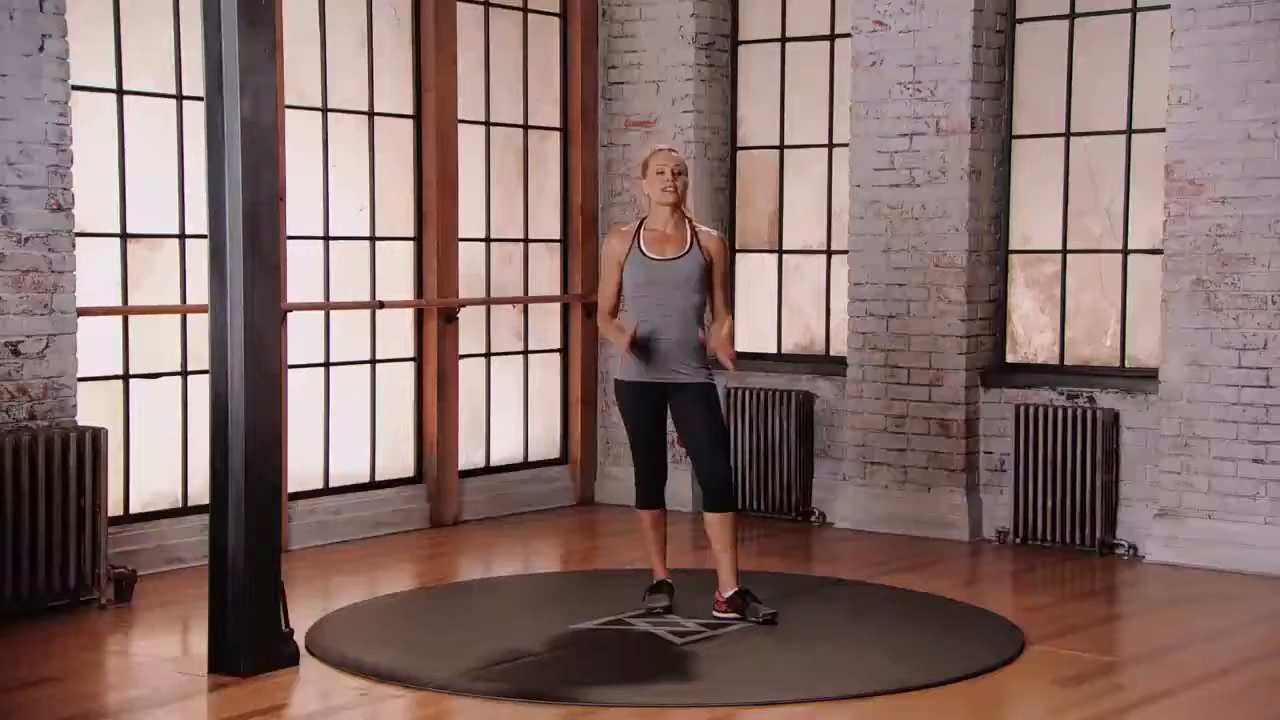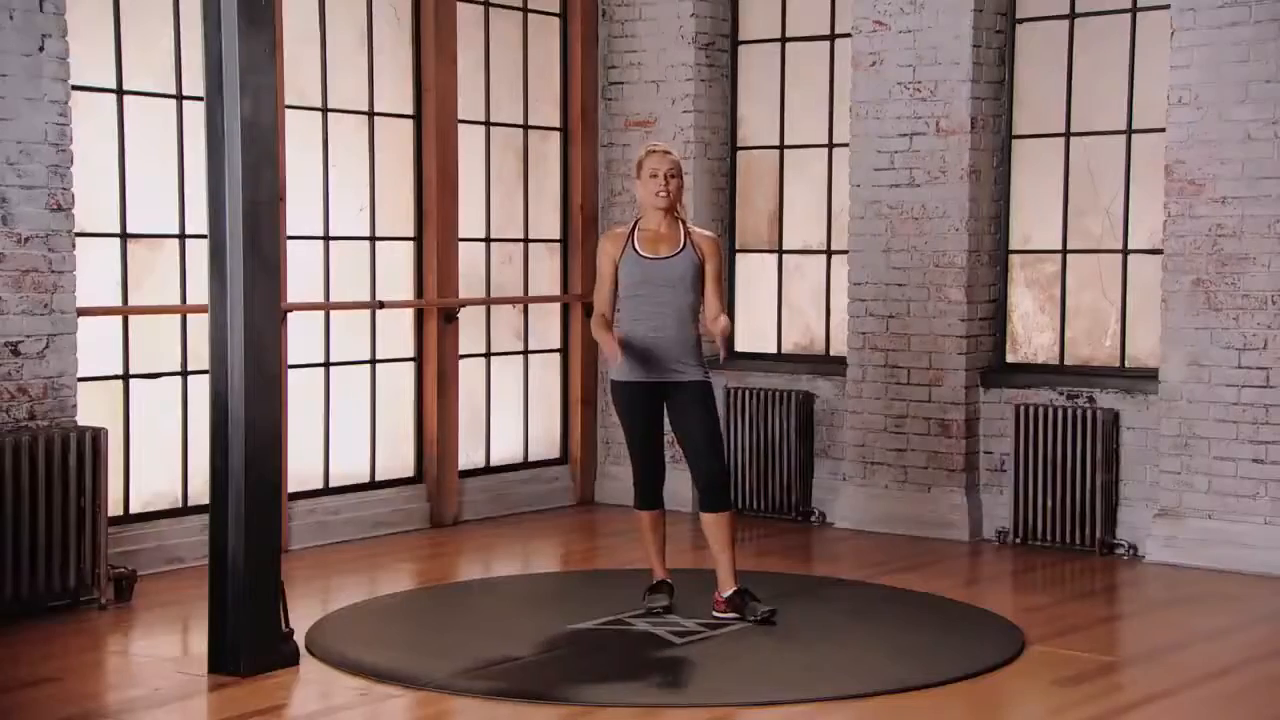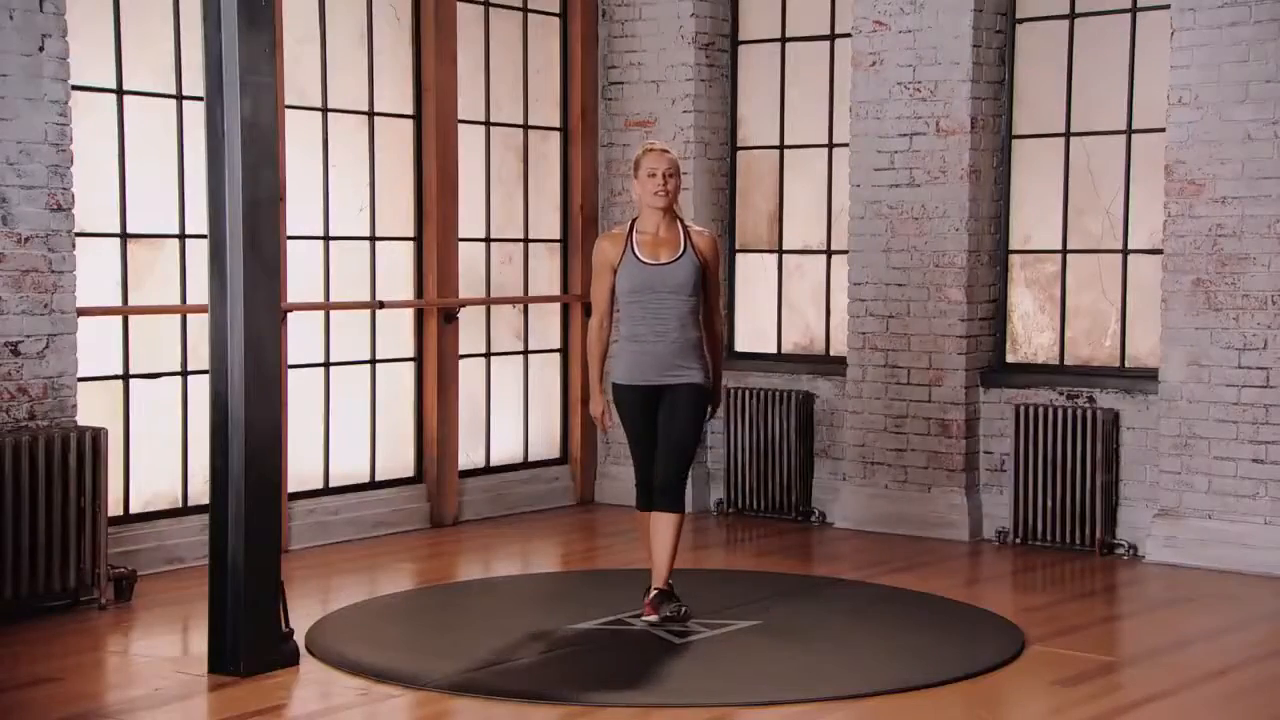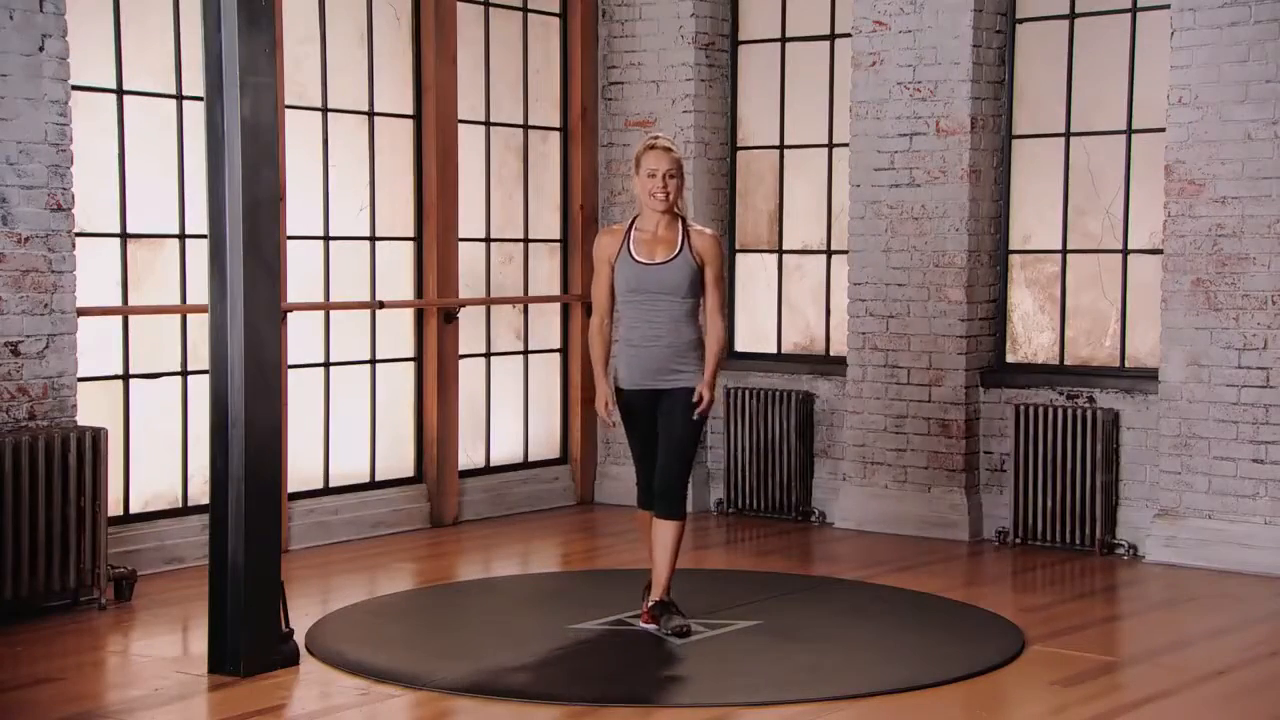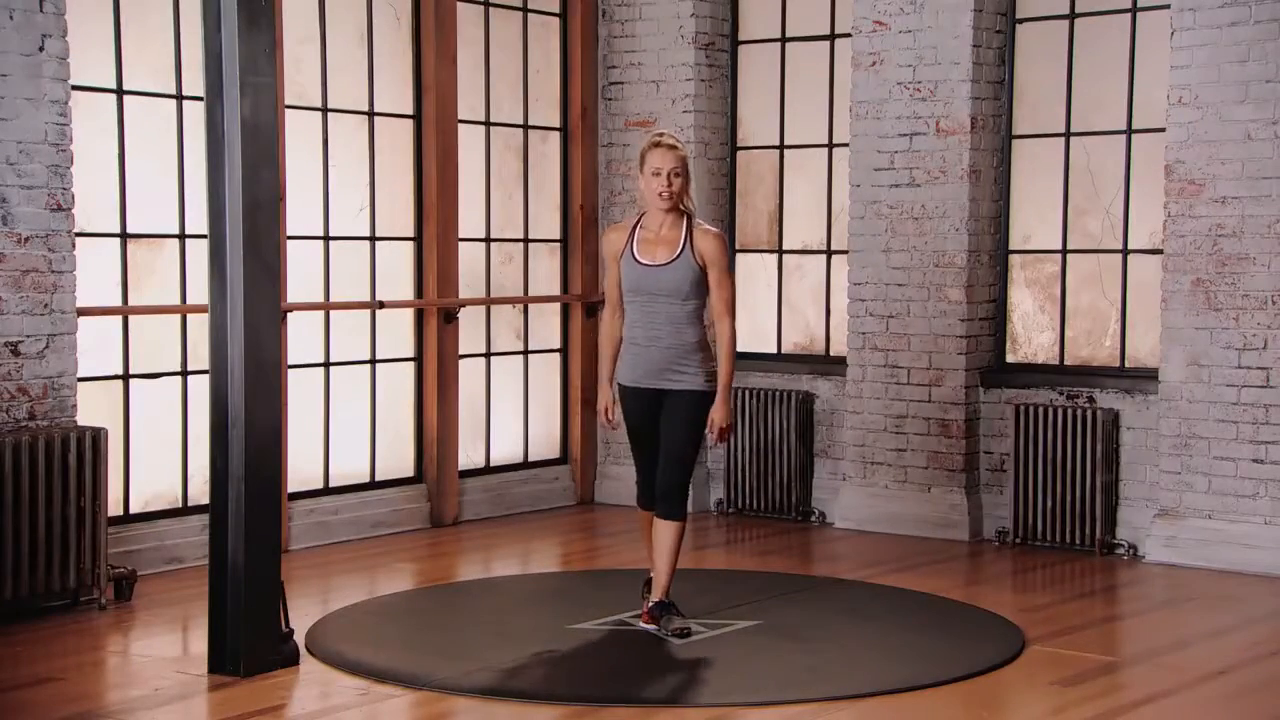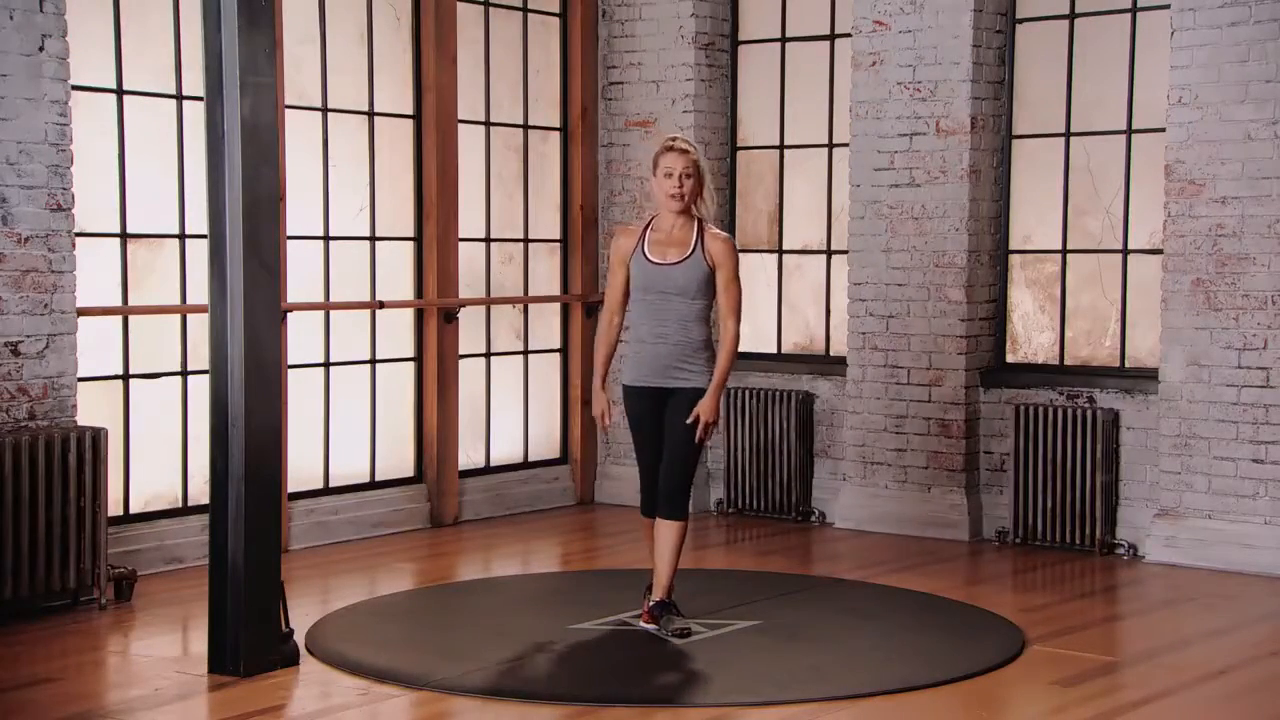
dt=0.5s
person 1, frame 1
left shoulder: (710, 243)
right shoulder: (621, 242)
left elbow: (720, 313)
right elbow: (604, 314)
left wrist: (723, 338)
right wrist: (619, 334)
left hip: (693, 375)
right hip: (638, 375)
left knee: (716, 475)
right knee: (650, 475)
left ankle: (729, 591)
right ankle: (660, 578)
person 1, frame 2
left shoulder: (704, 243)
right shoulder: (614, 243)
left elbow: (713, 314)
right elbow: (599, 314)
left wrist: (720, 327)
right wrist: (606, 336)
left hip: (688, 375)
right hip: (634, 376)
left knee: (712, 475)
right knee: (648, 477)
left ankle: (728, 590)
right ankle: (660, 578)
person 1, frame 3
left shoulder: (702, 243)
right shoulder: (612, 246)
left elbow: (712, 317)
right elbow: (600, 322)
left wrist: (717, 378)
right wrist: (595, 388)
left hip: (686, 378)
right hip: (632, 380)
left knee: (670, 480)
right knee: (648, 481)
left ankle: (659, 592)
right ankle: (657, 581)
person 1, frame 4
left shoulder: (703, 242)
right shoulder: (610, 242)
left elbow: (715, 319)
right elbow: (601, 319)
left wrist: (708, 378)
right wrist: (602, 380)
left hip: (684, 381)
right hip: (634, 381)
left knee: (671, 486)
right knee: (649, 483)
left ankle: (658, 600)
right ankle: (657, 577)
person 1, frame 5
left shoulder: (707, 242)
right shoulder: (618, 238)
left elbow: (724, 324)
right elbow: (613, 315)
left wrist: (722, 397)
right wrist: (605, 382)
left hip: (688, 382)
right hip: (636, 381)
left knee: (671, 487)
right knee: (648, 483)
left ankle: (658, 600)
right ankle: (655, 575)
person 1, frame 6
left shoulder: (717, 245)
right shoulder: (627, 241)
left elbow: (730, 325)
right elbow: (611, 316)
left wrist: (714, 392)
right wrist: (598, 384)
left hip: (692, 382)
right hip: (641, 380)
left knee: (674, 487)
right knee: (651, 486)
left ankle: (659, 601)
right ankle: (658, 578)
